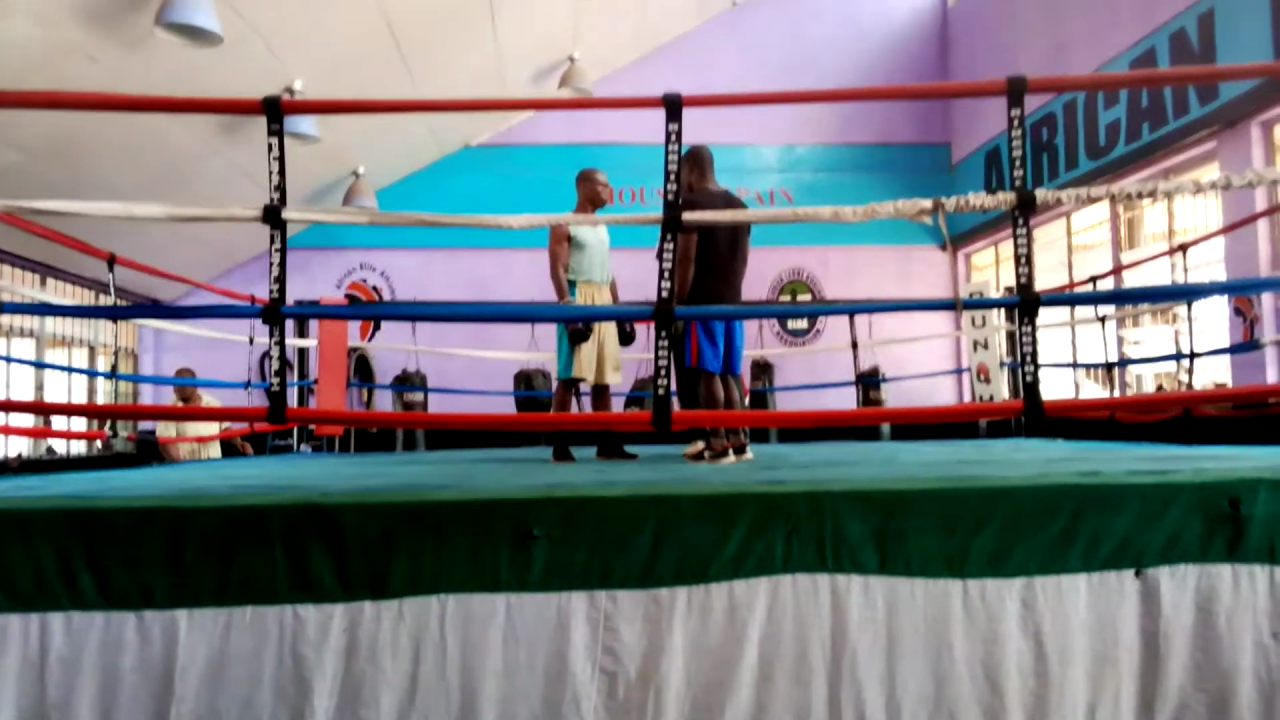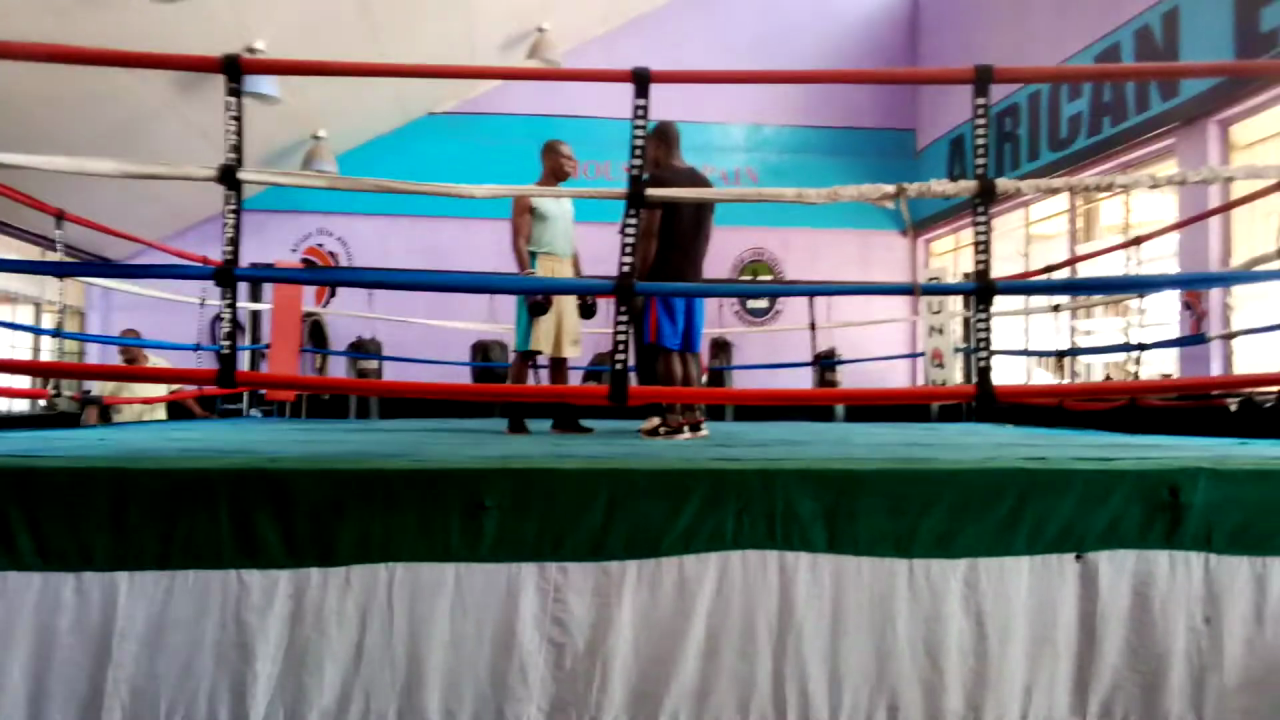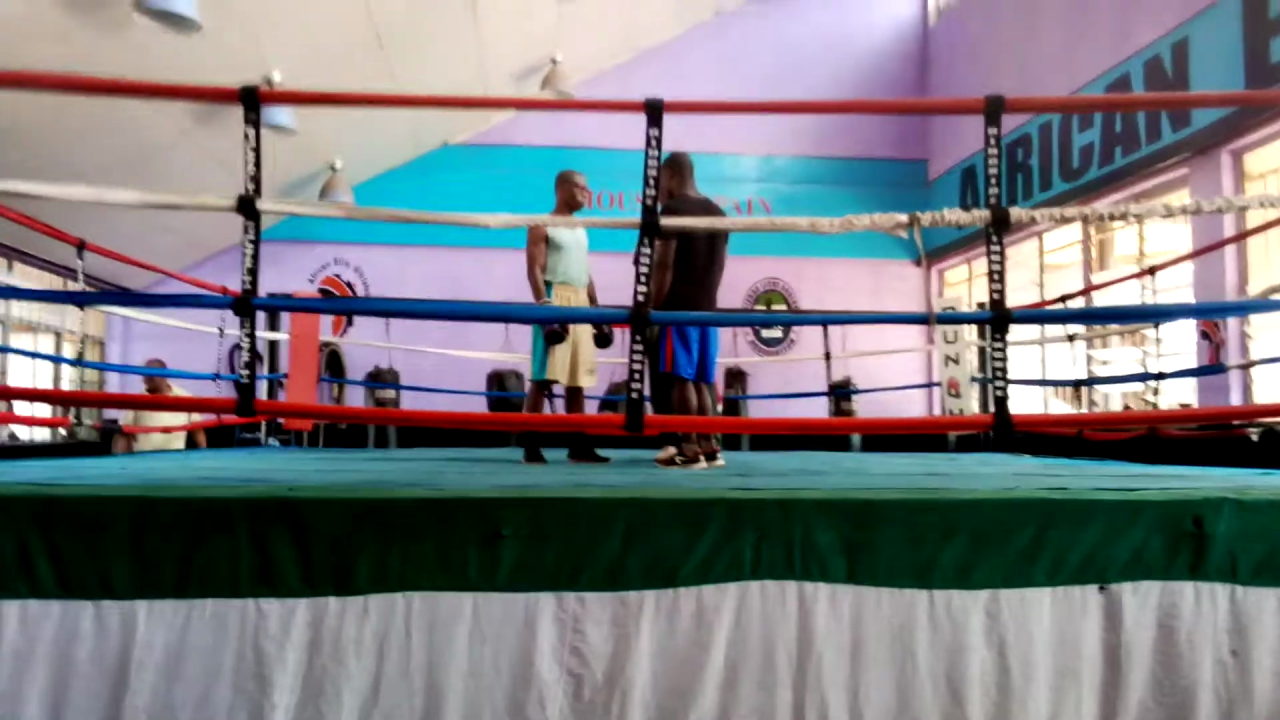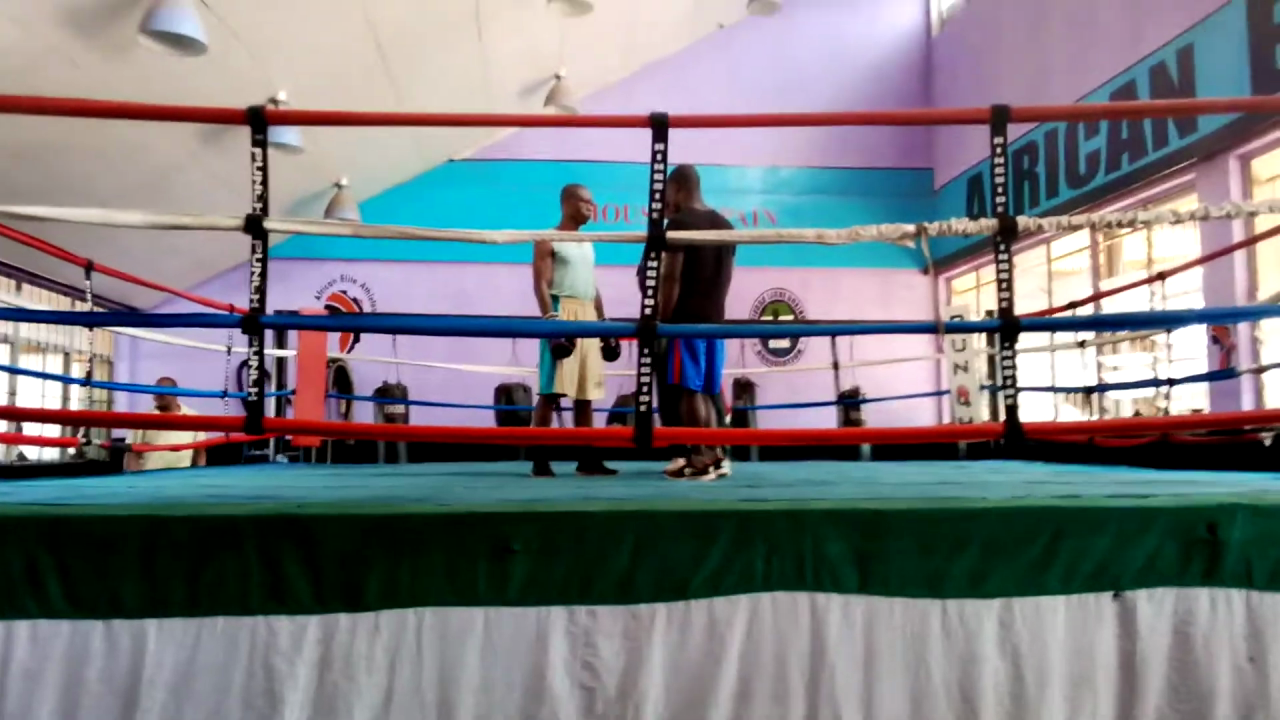
dt=0.3s
person 1, frame 1
left shoulder: (692, 204)
right shoulder: (739, 205)
left elbow: (686, 258)
left wrist: (678, 302)
left hip: (703, 301)
right hip: (732, 300)
left knee: (708, 372)
right knee: (728, 373)
left ankle: (718, 444)
right ankle: (738, 441)
person 1, frame 2
left shoulder: (658, 180)
right shoulder: (704, 183)
left elbow: (650, 234)
left wrist: (639, 277)
left hip: (664, 278)
right hip: (692, 278)
left knee: (667, 348)
right knee: (687, 350)
left ankle: (674, 421)
right ankle: (693, 418)
person 1, frame 3
left shoulder: (672, 210)
right shoulder: (718, 213)
left elbow: (665, 264)
left wrist: (654, 307)
left hip: (679, 308)
right hip: (707, 307)
left knee: (682, 378)
right knee: (701, 380)
left ankle: (690, 450)
right ankle: (709, 447)
person 1, frame 4
left shoulder: (679, 223)
right shoulder: (725, 225)
left elbow: (672, 277)
left wrist: (662, 319)
left hip: (686, 319)
right hip: (714, 319)
left knee: (690, 389)
right knee: (707, 391)
left ankle: (699, 461)
right ankle: (714, 454)
person 2, frame 1
left shoulder: (603, 228)
right shoulder: (565, 225)
right elbow: (557, 269)
right wrist: (568, 306)
left hip: (604, 302)
right hip: (578, 299)
left knee: (604, 376)
right knee: (570, 375)
left ankle: (607, 443)
right ankle: (560, 445)
person 2, frame 2
left shoulder: (567, 201)
right shoulder: (528, 197)
right elbow: (519, 240)
right wrist: (528, 278)
left hip: (565, 275)
right hip: (540, 270)
left knee: (563, 349)
right knee: (527, 347)
left ankle: (563, 415)
right ankle: (516, 416)
person 2, frame 3
left shoulder: (581, 231)
right shoulder: (542, 226)
right elbow: (534, 270)
left wrist: (597, 310)
right wrist: (544, 307)
left hip: (581, 305)
right hip: (555, 301)
left knee: (578, 379)
right knee: (543, 377)
left ankle: (579, 445)
right ankle: (531, 446)
person 2, frame 4
left shoulder: (587, 245)
right shoulder: (548, 241)
right elbow: (541, 284)
left wrist: (603, 323)
right wrist: (551, 321)
left hip: (588, 318)
right hip: (562, 314)
left knee: (586, 392)
right knee: (552, 390)
left ankle: (587, 458)
right ankle: (540, 459)
